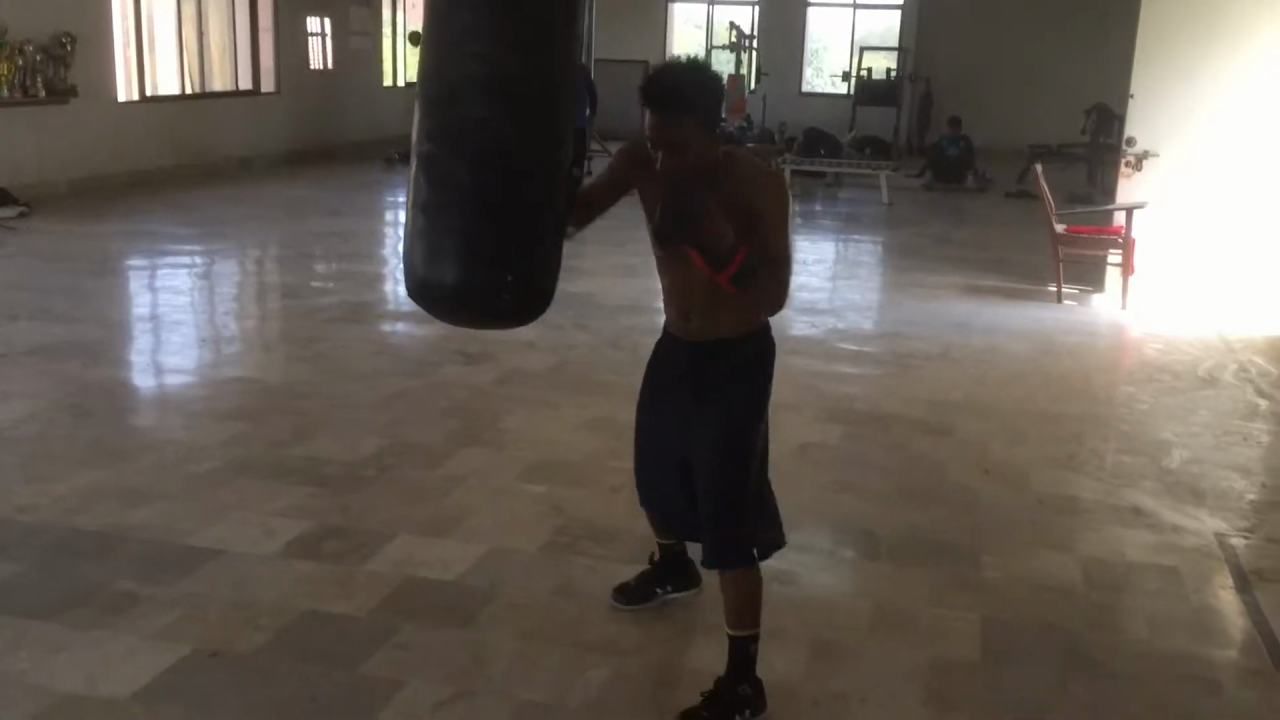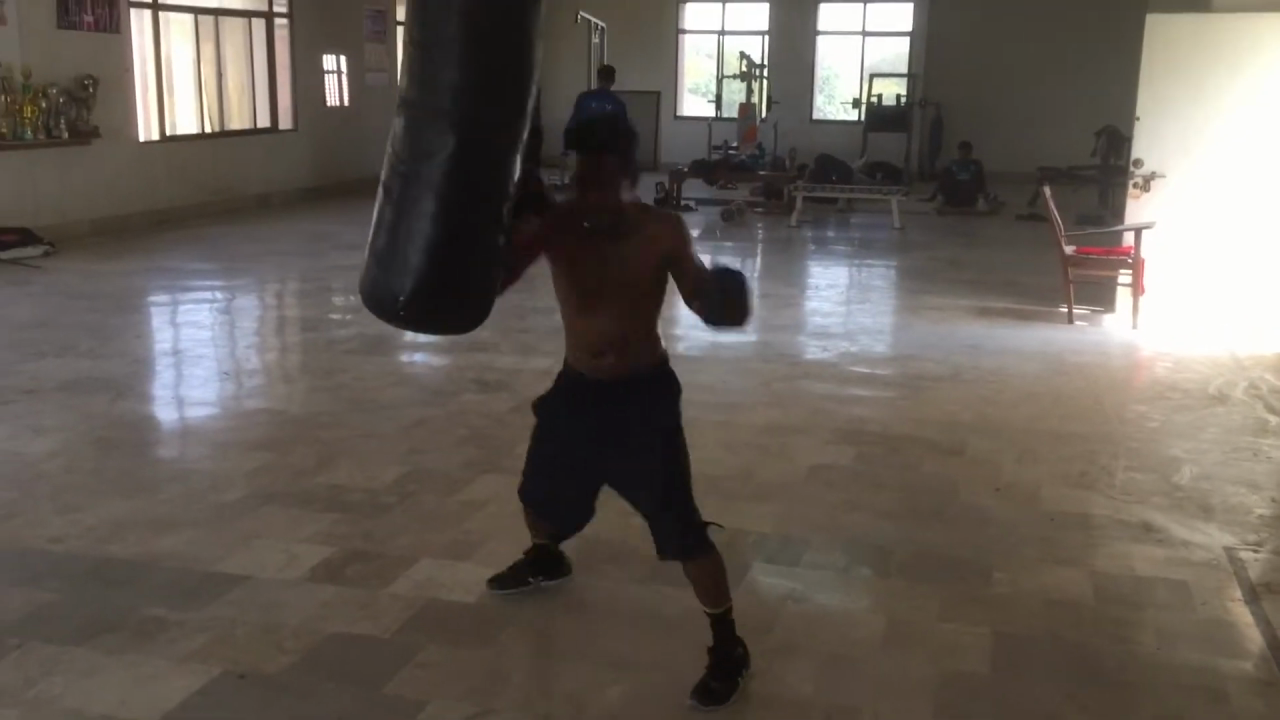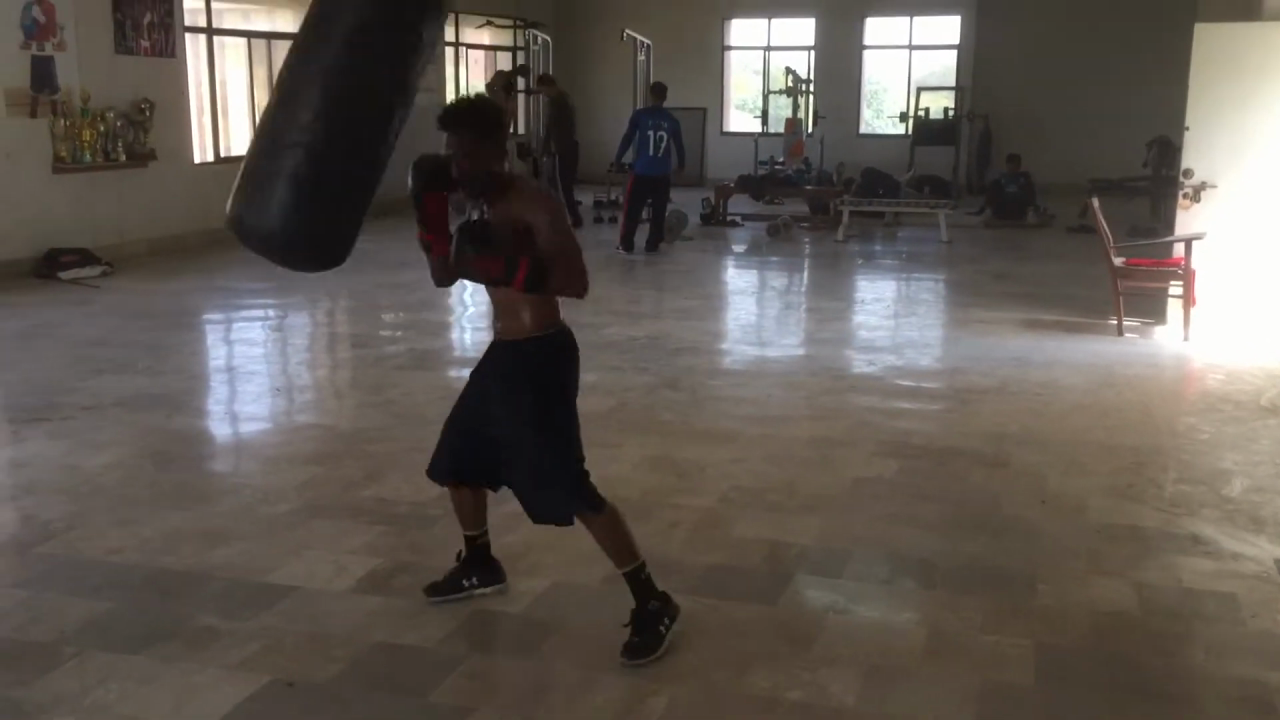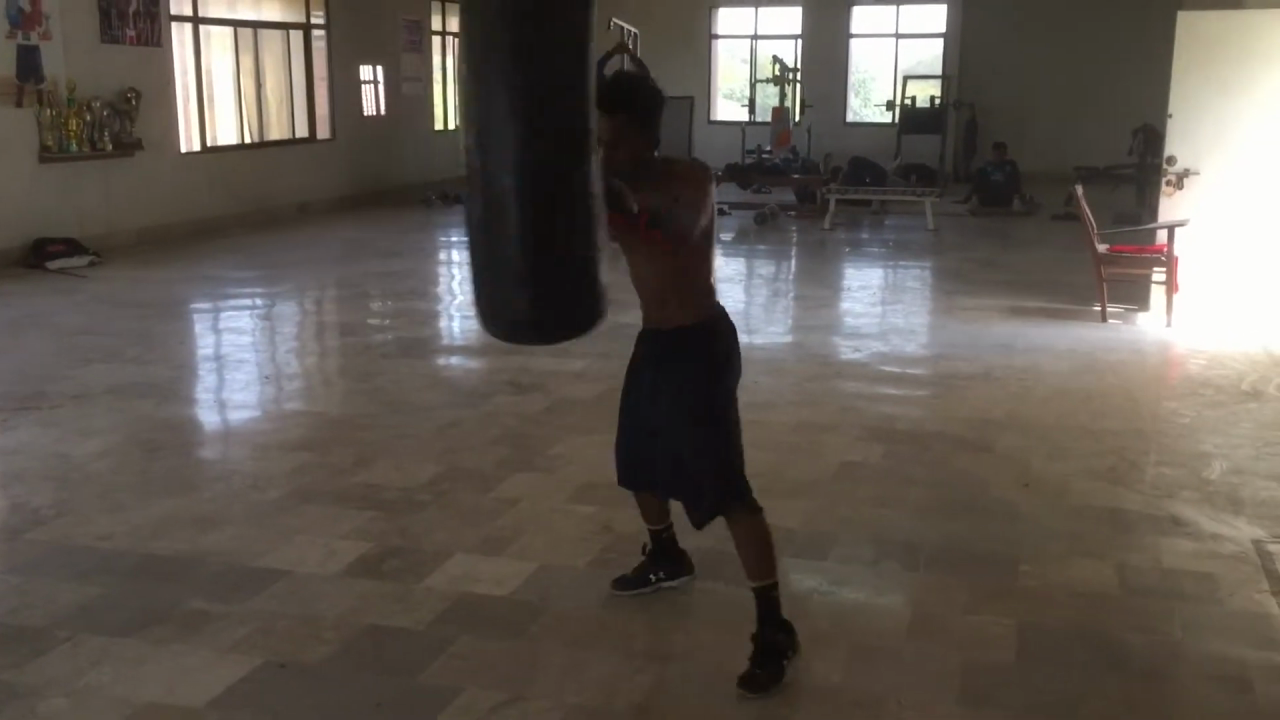
dt=1s
person 1, frame 1
left shoulder: (757, 183)
right shoulder: (641, 162)
left elbow: (774, 297)
right elbow: (571, 216)
left wrist: (715, 239)
left hip: (737, 359)
right hip: (674, 349)
left knee: (729, 518)
right knee: (657, 475)
right ankle: (671, 567)
person 1, frame 2
left shoulder: (661, 229)
right shoulder: (552, 222)
left elbow: (706, 304)
left wrist: (722, 289)
right wrist: (511, 228)
left hip: (647, 390)
right hip: (578, 389)
left knee: (678, 526)
right knee: (543, 494)
left ankle: (728, 649)
right ankle: (544, 559)
person 1, frame 3
left shoulder: (535, 203)
right shoulder: (478, 204)
left elbow: (578, 283)
right elbow: (443, 277)
left wrist: (511, 271)
right wrist: (430, 214)
left hip: (541, 356)
right hip: (504, 353)
left knee: (570, 489)
right knee: (456, 461)
left ankle: (652, 604)
right ankle: (479, 564)
person 1, frame 4
left shoulder: (690, 176)
right shoulder: (621, 182)
left elbow: (685, 230)
left wrist: (620, 197)
left hip: (702, 342)
right hip: (655, 340)
left knee: (723, 484)
right knee: (639, 462)
left ankle: (773, 627)
right ankle: (665, 557)
